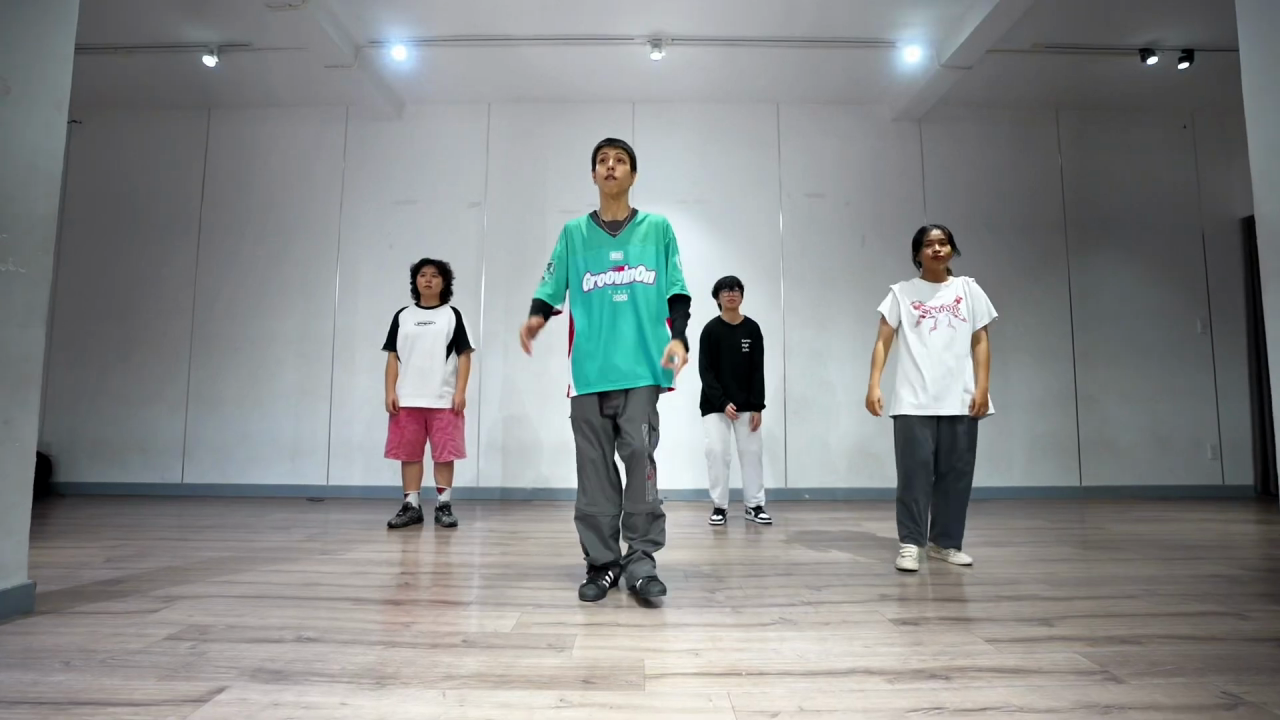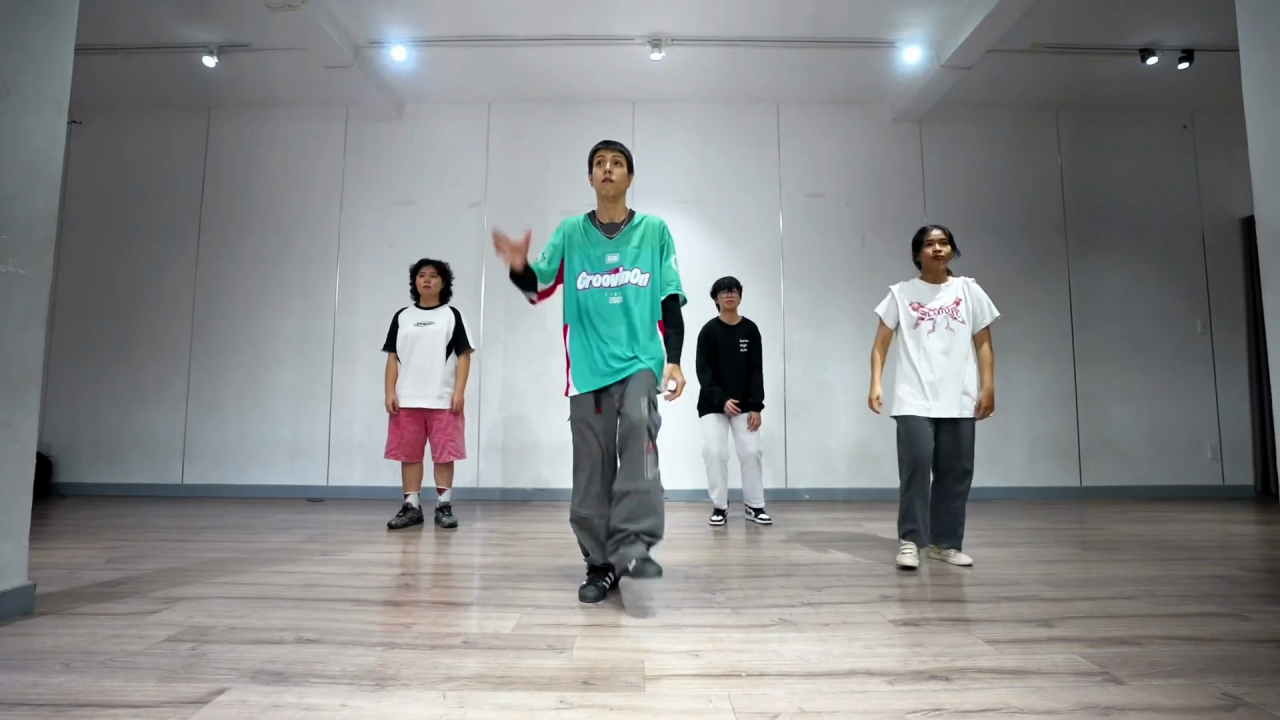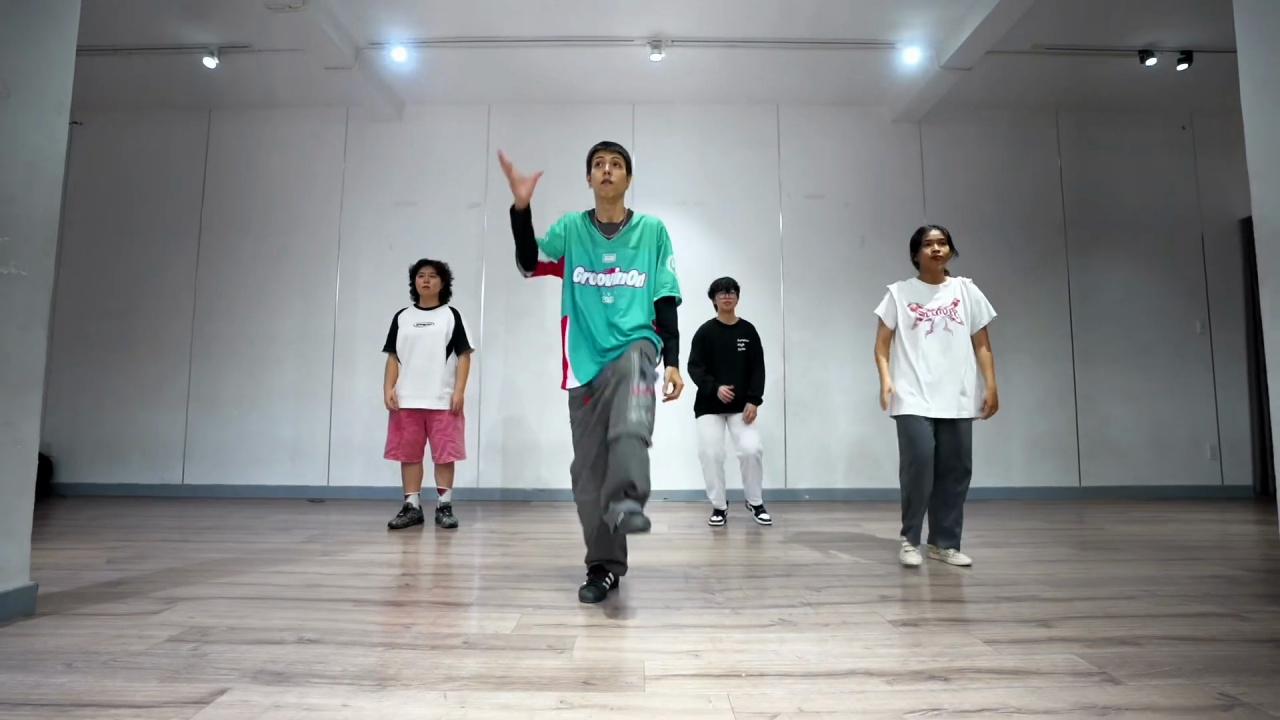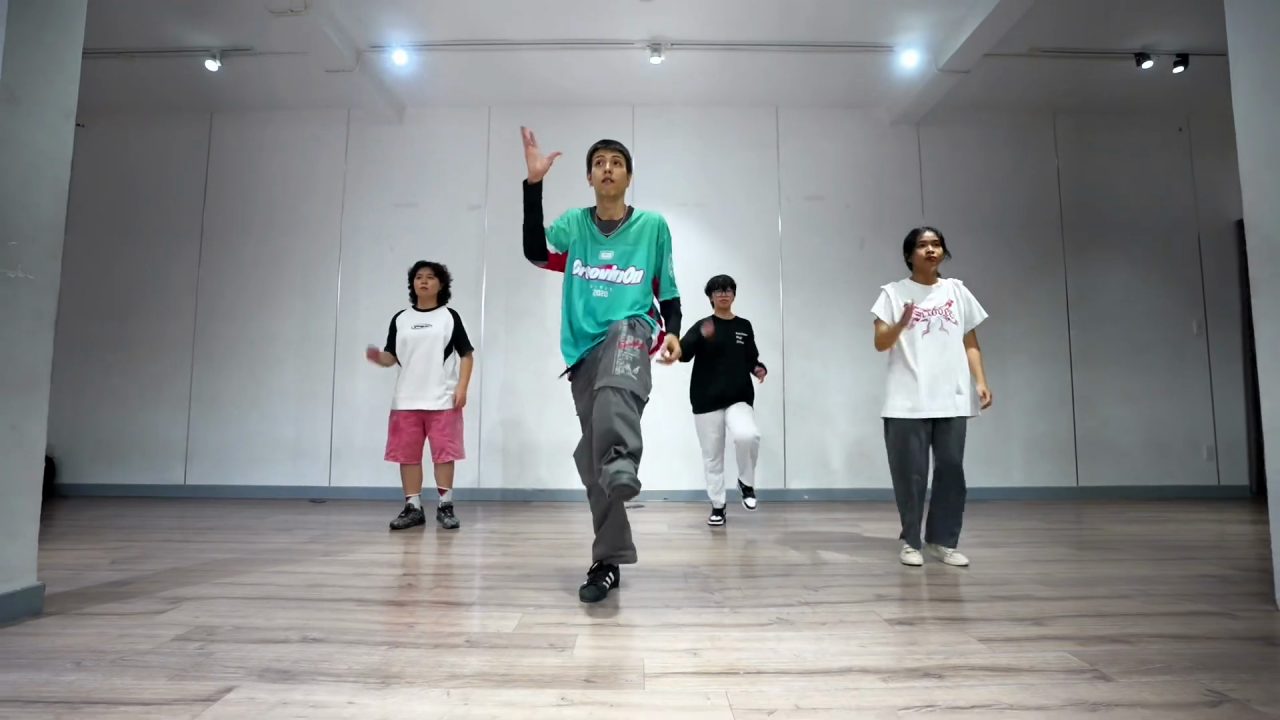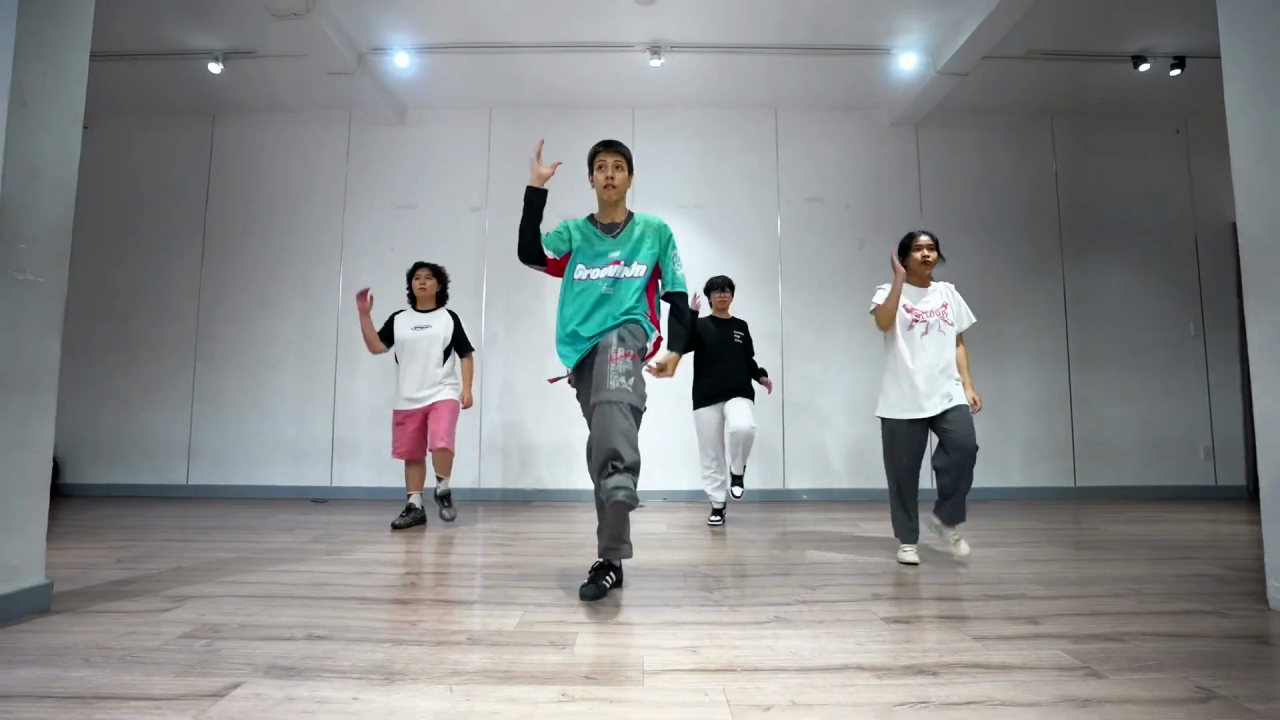
dt=0.1s
person 1, frame 1
left shoulder: (657, 228)
right shoulder: (572, 233)
left elbow: (676, 296)
right elbow: (552, 294)
left wrist: (677, 340)
right wrist: (536, 317)
left hip: (642, 364)
right hip: (589, 367)
left knee: (641, 461)
right knee: (594, 467)
left ankle: (641, 558)
right ankle: (603, 563)
person 1, frame 2
left shoulder: (654, 230)
right shoulder: (570, 232)
left elbow: (671, 300)
right elbow: (538, 287)
left wrist: (674, 359)
right wrist: (518, 267)
left hip: (638, 358)
right hip: (587, 367)
left knee: (638, 440)
right knee: (591, 468)
left ankle: (634, 547)
right ankle: (602, 564)
person 1, frame 3
left shoulder: (652, 230)
right shoulder: (570, 228)
left elbow: (666, 301)
right elbow: (529, 263)
left wrist: (672, 362)
right wrist: (521, 207)
left hip: (634, 346)
right hip: (585, 359)
left knee: (630, 420)
right knee: (589, 465)
left ankle: (628, 499)
right ankle: (604, 563)
person 1, frame 4
left shoulder: (653, 226)
right shoulder: (572, 224)
left elbow: (668, 293)
right elbow: (536, 254)
left wrist: (673, 334)
right wrist: (533, 183)
left hip: (630, 331)
right hip: (583, 346)
left knee: (617, 375)
right knee: (593, 455)
left ankle: (622, 460)
right ankle: (608, 559)
person 1, frame 5
left shoulder: (654, 229)
right shoulder: (572, 230)
left elbow: (676, 293)
right elbow: (530, 256)
left wrist: (676, 346)
right wrist: (536, 187)
left hip: (627, 334)
right hip: (583, 348)
right knee: (601, 452)
left ankle: (619, 474)
right ankle: (610, 558)
person 2, frame 1
left shoulder: (968, 289)
right shoulder: (902, 292)
left elbow: (980, 342)
right elbow: (883, 342)
left wrist: (983, 387)
right wrist: (874, 384)
left hip: (959, 398)
right hip: (915, 398)
left knee: (955, 471)
right knee: (914, 467)
left ankle: (945, 542)
right ankle: (910, 544)
person 2, frame 2
left shoulder: (968, 289)
right shoulder: (901, 293)
left elbow: (983, 342)
right elbow: (881, 343)
left wrist: (988, 387)
right wrist: (875, 383)
left hip: (959, 399)
right hip: (914, 398)
left knee: (956, 471)
right knee: (916, 463)
left ankle: (945, 542)
right ankle: (911, 540)
person 2, frame 3
left shoulder: (965, 290)
right shoulder: (899, 293)
left elbow: (981, 343)
right elbow: (880, 345)
left wrist: (990, 386)
right wrist: (885, 379)
left hip: (956, 398)
right hip: (913, 398)
left knee: (954, 472)
right knee: (918, 464)
left ankle: (944, 542)
right ankle: (910, 538)
person 2, frame 4
left shoulder: (956, 291)
right shoulder: (893, 293)
left elbow: (970, 343)
right elbow: (880, 343)
left wrist: (981, 382)
right wrist: (900, 325)
left hip: (951, 398)
right hip: (907, 400)
left knee: (951, 467)
right knee: (910, 470)
left ankle: (941, 540)
right ankle: (911, 542)
person 2, frame 5
left shoulder: (949, 293)
right shoulder: (889, 293)
left elbow: (958, 344)
right elbow: (883, 323)
left wrist: (968, 385)
right wrist: (899, 281)
left hip: (947, 393)
right hip: (904, 397)
left knee: (963, 447)
right knee: (904, 469)
left ankle: (945, 517)
right ankle: (907, 539)
person 3, frame 1
left shoulder: (452, 315)
right shoulder: (402, 316)
left elbow: (464, 355)
right elbow: (393, 357)
left wrist: (460, 391)
right wrist: (390, 392)
left hip: (443, 399)
right hip: (407, 398)
left knee: (444, 453)
right knee: (408, 453)
left ankle: (443, 506)
right ankle: (411, 506)
person 3, frame 2
left shoulder: (452, 315)
right shoulder: (402, 317)
left elbow: (463, 355)
right elbow: (392, 358)
left wrist: (459, 391)
right wrist: (390, 392)
left hip: (443, 399)
right hip: (407, 399)
left knee: (444, 453)
right knee: (408, 453)
left ankle: (443, 506)
right ankle: (411, 506)
person 3, frame 3
left shoulder: (451, 316)
right shoulder: (401, 318)
left elbow: (464, 356)
right elbow: (392, 358)
left wrist: (459, 390)
right wrist: (388, 388)
left hip: (443, 399)
right hip: (406, 399)
left knee: (444, 454)
right knee: (408, 453)
left ankle: (444, 507)
right ankle: (411, 507)
person 3, frame 4
left shoulder: (450, 317)
right shoulder: (400, 319)
left elbow: (466, 355)
right elbow: (391, 357)
left wrist: (462, 388)
right wrist: (378, 357)
left hip: (443, 399)
right hip: (407, 401)
left knee: (444, 453)
right knee: (407, 455)
left ankle: (445, 506)
right ankle: (412, 508)
person 3, frame 5
left shoulder: (449, 318)
right shoulder: (399, 319)
left elbow: (466, 355)
right elbow: (376, 347)
left wrist: (467, 388)
right wrist: (365, 315)
left hip: (443, 394)
right hip: (409, 397)
left knee: (442, 445)
right knee: (411, 454)
left ankle: (444, 492)
right ankle: (414, 507)
person 4, frame 1
left shoulder: (752, 329)
right shoulder: (711, 330)
left elbow: (757, 370)
right elbow: (706, 370)
left wrist: (757, 406)
right wrist: (723, 402)
left hip: (746, 405)
right hip: (715, 405)
left knee: (752, 453)
right knee: (716, 453)
left ankle: (754, 505)
right ankle: (719, 505)
person 4, frame 2
left shoulder: (751, 330)
right shoulder: (709, 331)
left elbow: (756, 371)
right elbow: (703, 370)
left wrist: (756, 407)
right wrist: (722, 400)
left hip: (744, 405)
right hip: (713, 405)
left knee: (751, 453)
right knee: (713, 453)
left ankle: (754, 506)
right ankle: (719, 506)
person 4, frame 3
left shoulder: (748, 330)
right shoulder: (706, 330)
left elbow: (756, 368)
right elbow: (694, 368)
left wrist: (754, 400)
right wrist: (715, 387)
left hip: (741, 405)
right hip: (709, 405)
left knee: (751, 450)
right knee: (710, 455)
left ankle: (754, 501)
right ankle: (718, 506)
person 4, frame 4
left shoulder: (744, 326)
right shoulder: (701, 327)
left elbow: (751, 358)
right elbow: (683, 354)
left wrist: (759, 368)
right wrist: (700, 335)
left hip: (738, 399)
right hip: (707, 401)
left knee: (747, 436)
right knee: (712, 456)
left ankle: (746, 482)
right ankle: (718, 506)
person 4, frame 5
left shoulder: (741, 326)
right shoulder: (700, 324)
left wrist: (761, 375)
left hip: (738, 393)
right hip: (707, 397)
left knee: (744, 427)
right knee: (711, 453)
left ankle: (737, 471)
right ankle: (718, 504)
